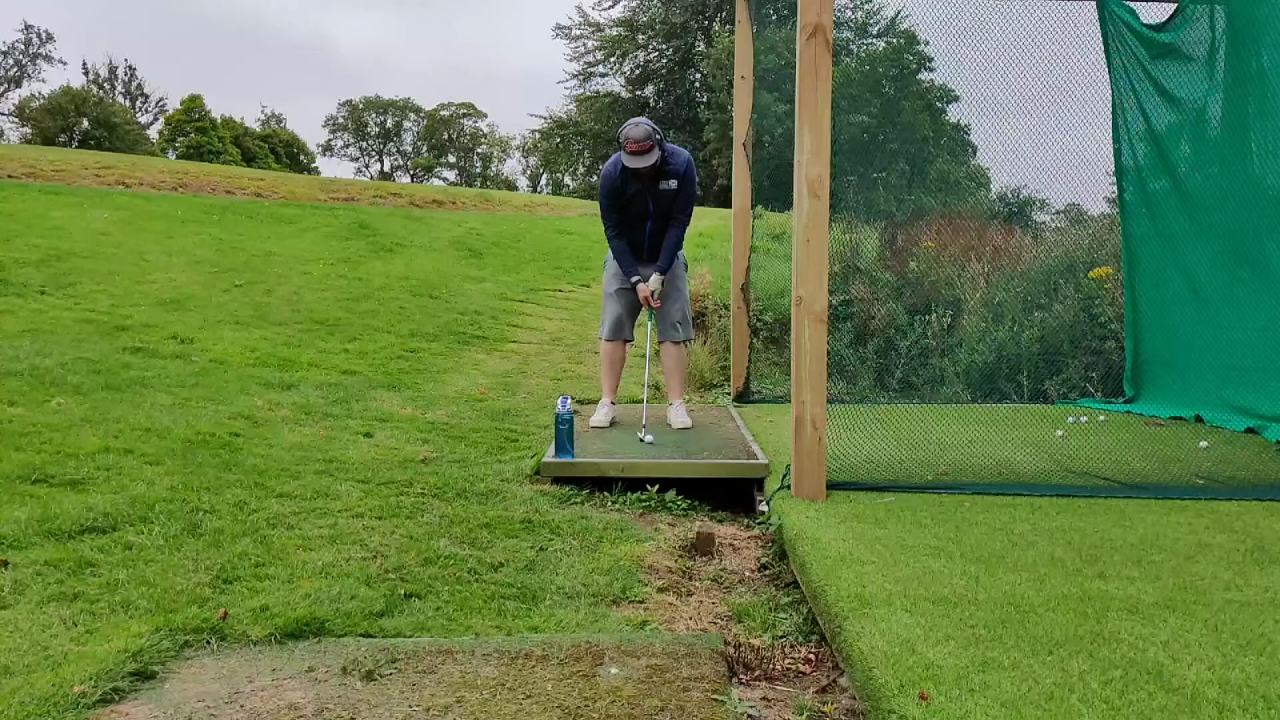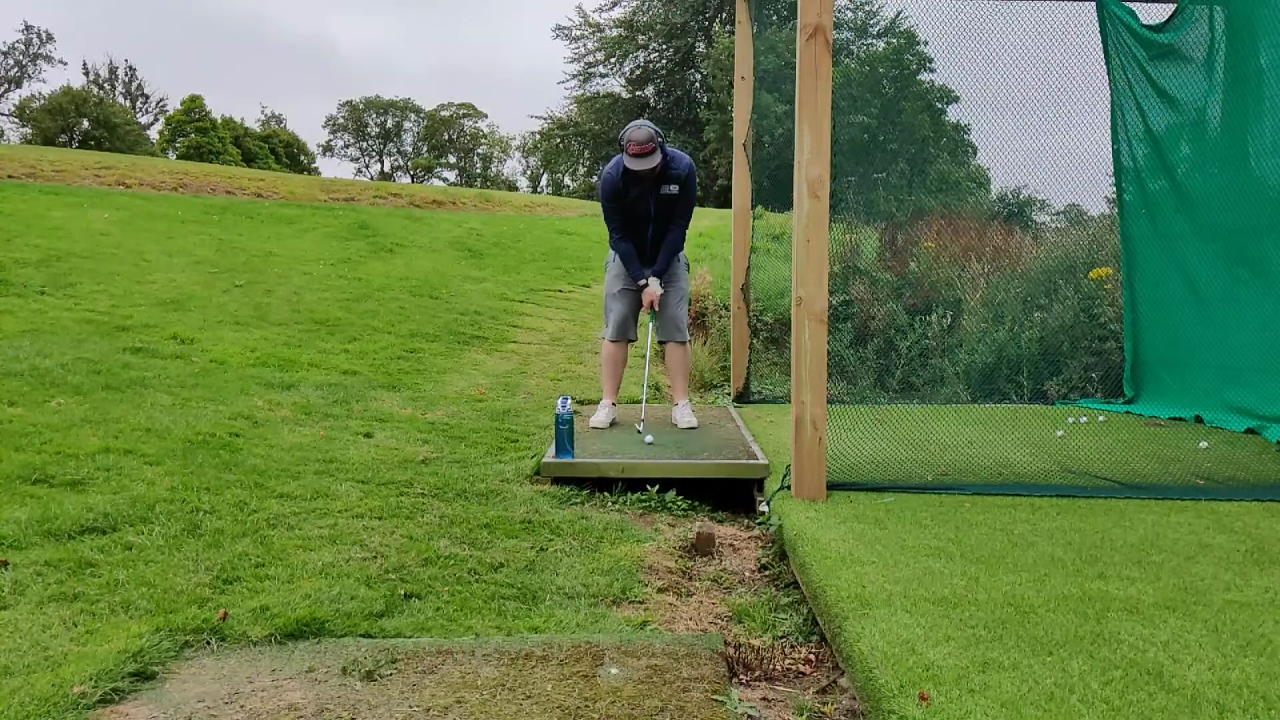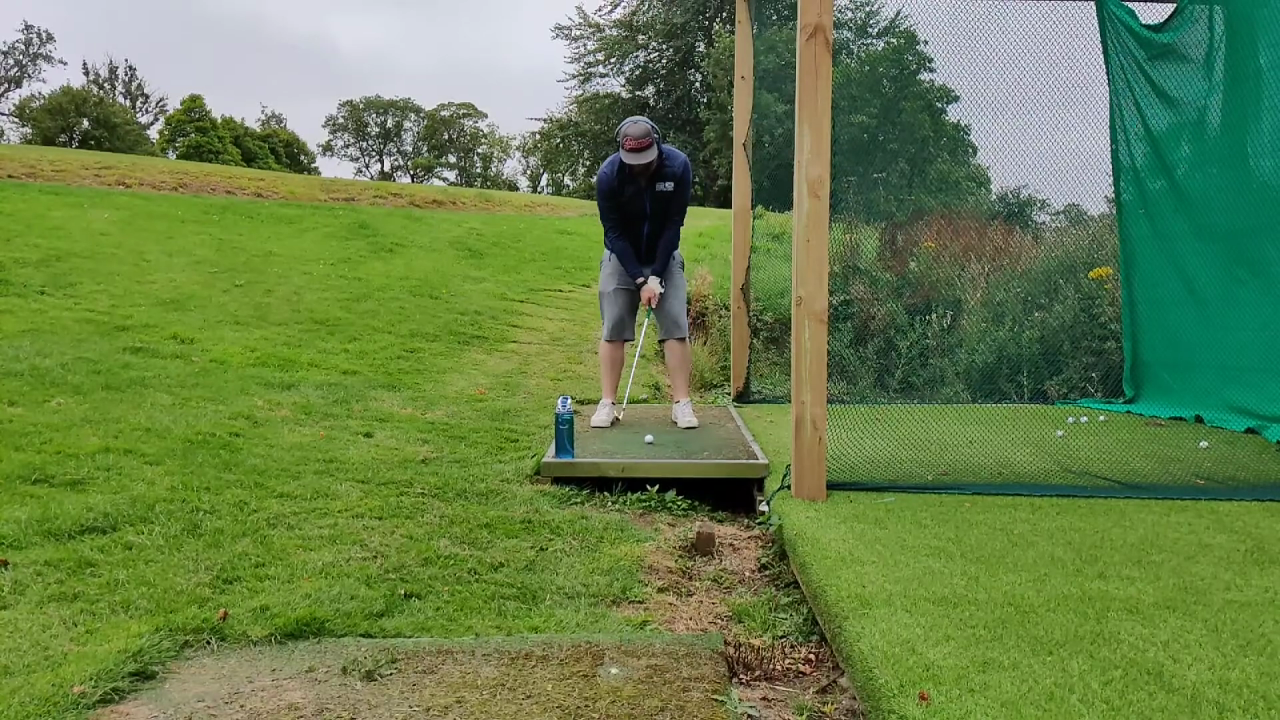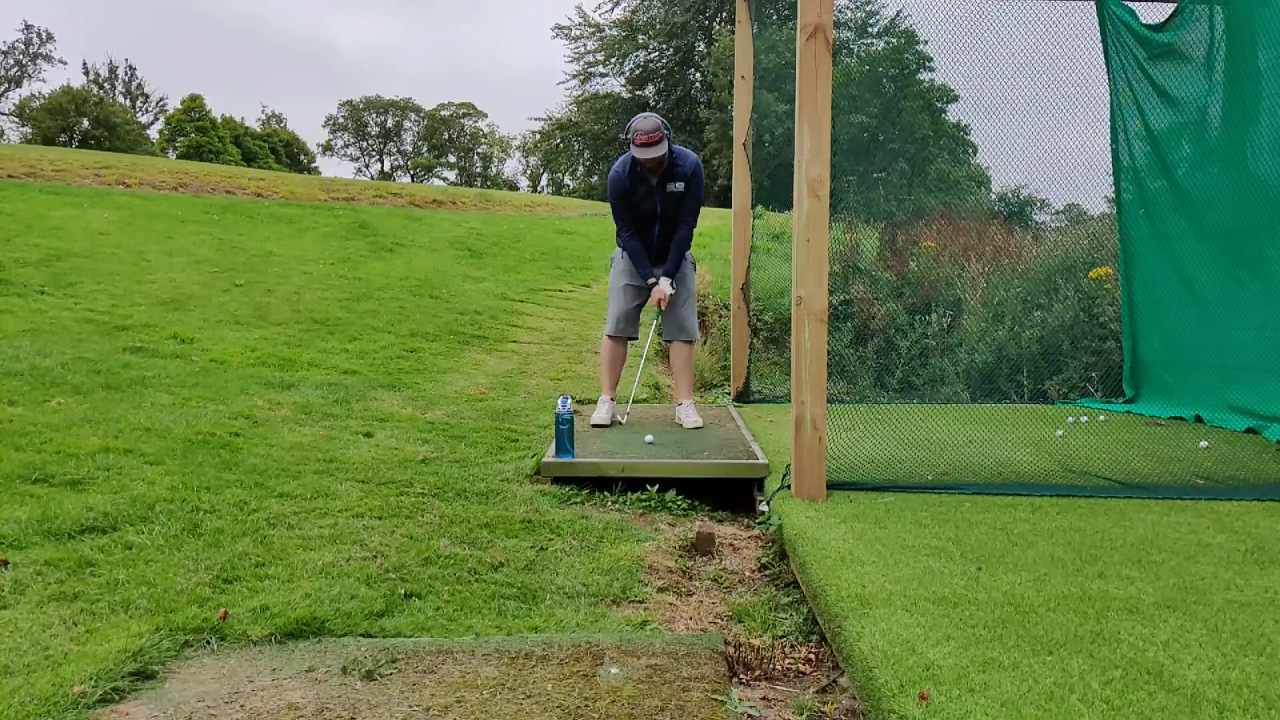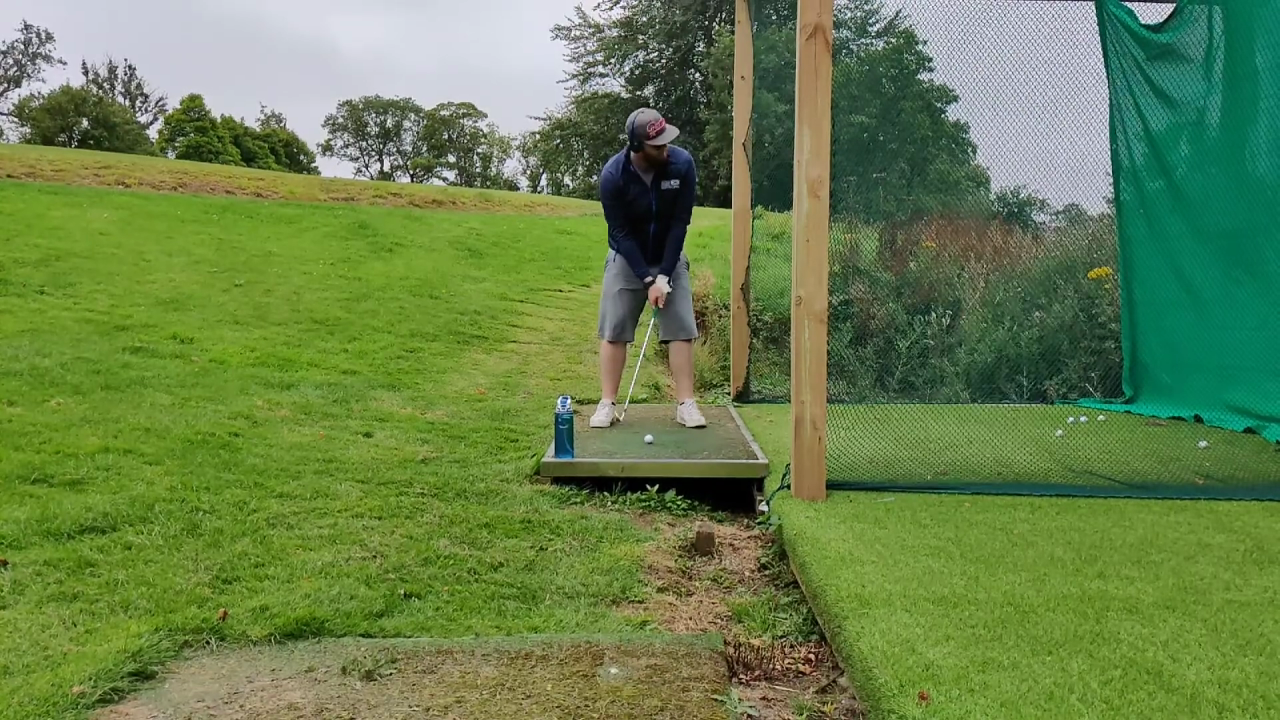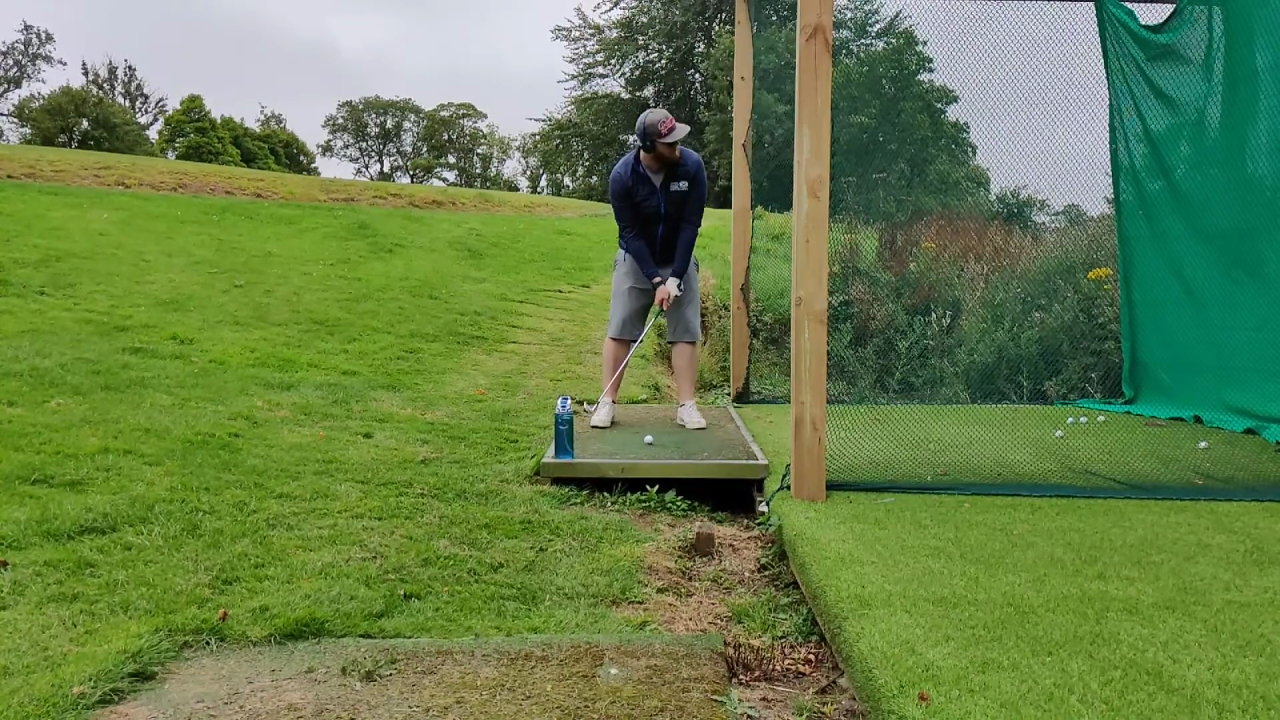
dt=0.5s
person 1, frame 1
left shoulder: (681, 164)
right shoulder: (612, 171)
left elbow: (679, 223)
right elbow: (613, 230)
left wrist: (659, 274)
right wrist: (635, 279)
left hip: (667, 259)
right hip: (624, 258)
left knee: (674, 329)
right knee: (614, 328)
left ankle: (676, 405)
right ankle: (607, 403)
person 1, frame 2
left shoulder: (683, 167)
right shoulder: (612, 175)
left elbow: (678, 227)
right elbow: (618, 233)
left wrist: (656, 277)
right wrist: (642, 282)
left hip: (669, 259)
right hip: (626, 259)
left knee: (677, 329)
right knee: (617, 329)
left ankle: (681, 404)
right ankle: (608, 403)
person 1, frame 3
left shoulder: (678, 165)
right shoulder: (608, 174)
left elbow: (673, 225)
right elbow: (614, 232)
left wrist: (656, 276)
right wrist: (640, 280)
left hip: (664, 257)
right hip: (621, 259)
left knee: (676, 327)
right knee: (613, 329)
left ankle: (681, 403)
right ankle: (607, 403)
person 1, frame 4
left shoulder: (689, 165)
right shoulder: (620, 173)
left elbow: (686, 226)
right elbow: (627, 231)
left wrist: (667, 277)
right wrist: (651, 280)
left hip: (675, 258)
right hip: (631, 257)
left knee: (683, 329)
right knee: (616, 326)
left ankle: (684, 404)
right ankle: (607, 400)
person 1, frame 5
left shoulder: (682, 164)
right shoulder: (613, 174)
left elbow: (680, 223)
right elbow: (621, 233)
left wrist: (665, 276)
right wrist: (648, 279)
left hip: (670, 259)
right hip: (626, 260)
left knee: (681, 328)
right knee: (614, 329)
left ankle: (686, 404)
right ankle: (607, 403)
person 1, frame 6
left shoulder: (692, 165)
right shoulder: (623, 175)
left elbow: (690, 225)
right elbow: (630, 233)
left wrist: (675, 277)
right wrist: (656, 280)
left hip: (679, 259)
right hip: (635, 259)
left knee: (686, 329)
right knee: (619, 328)
left ankle: (686, 405)
right ankle: (607, 402)
